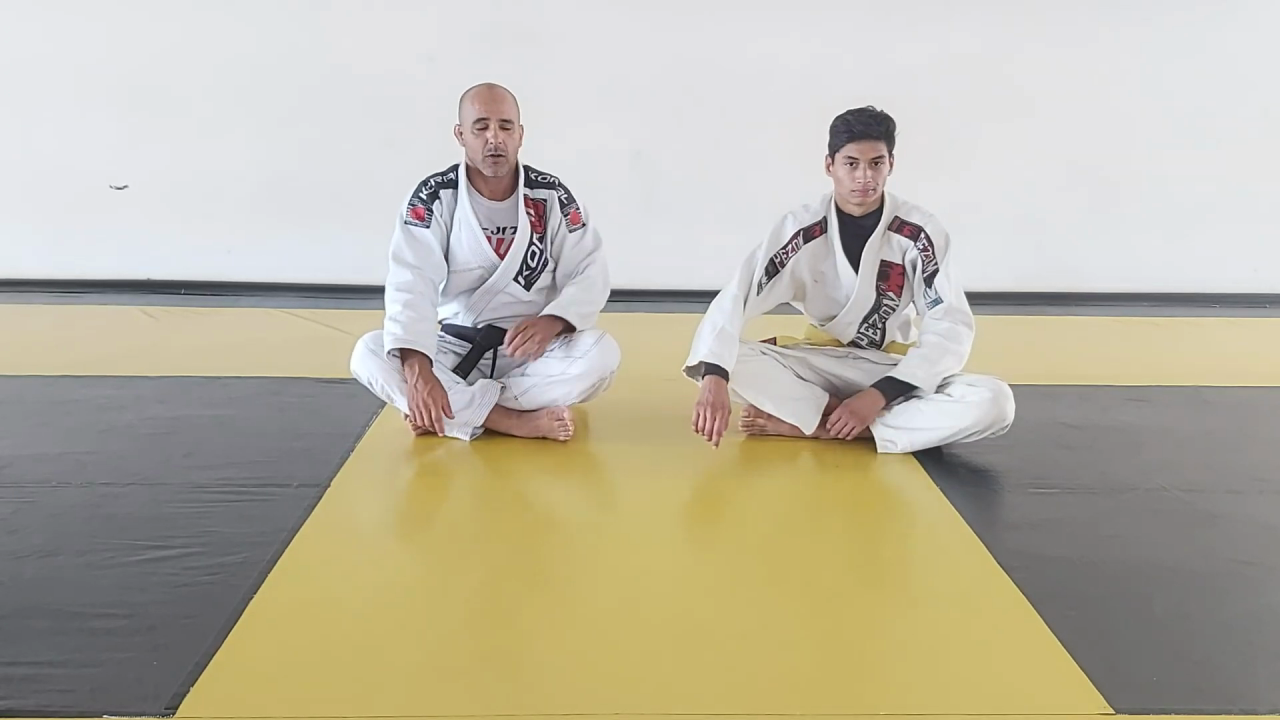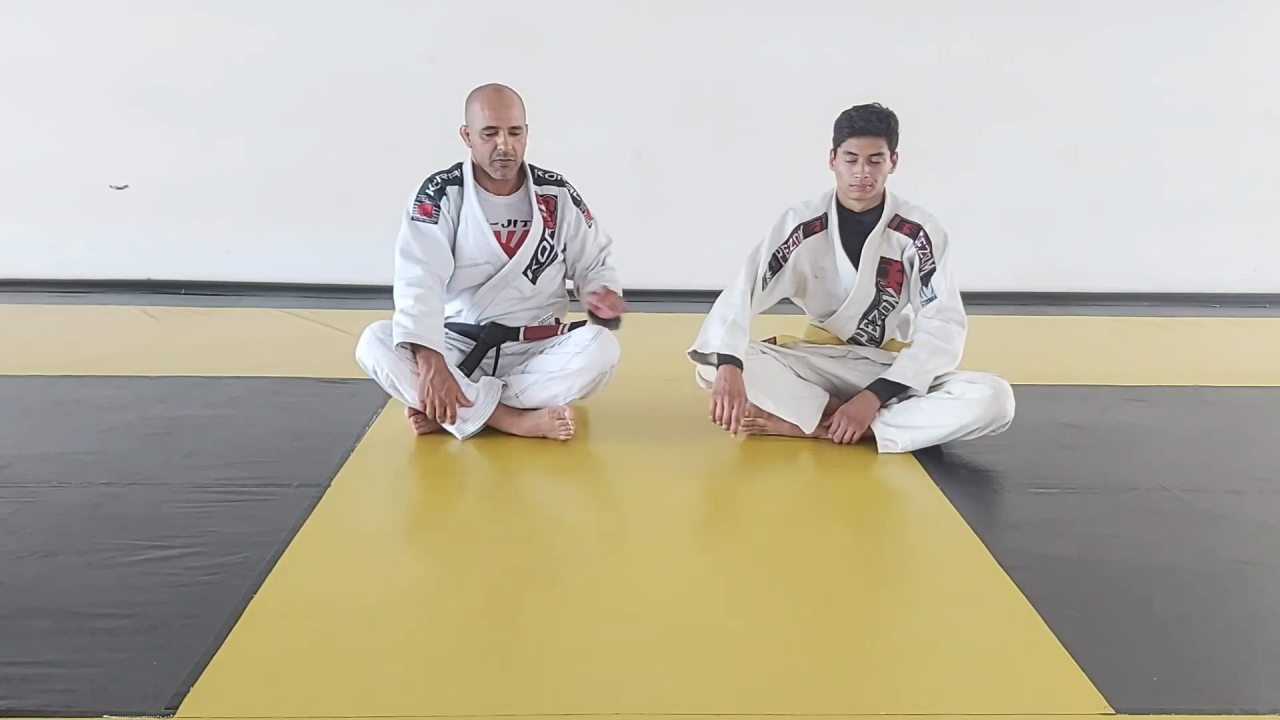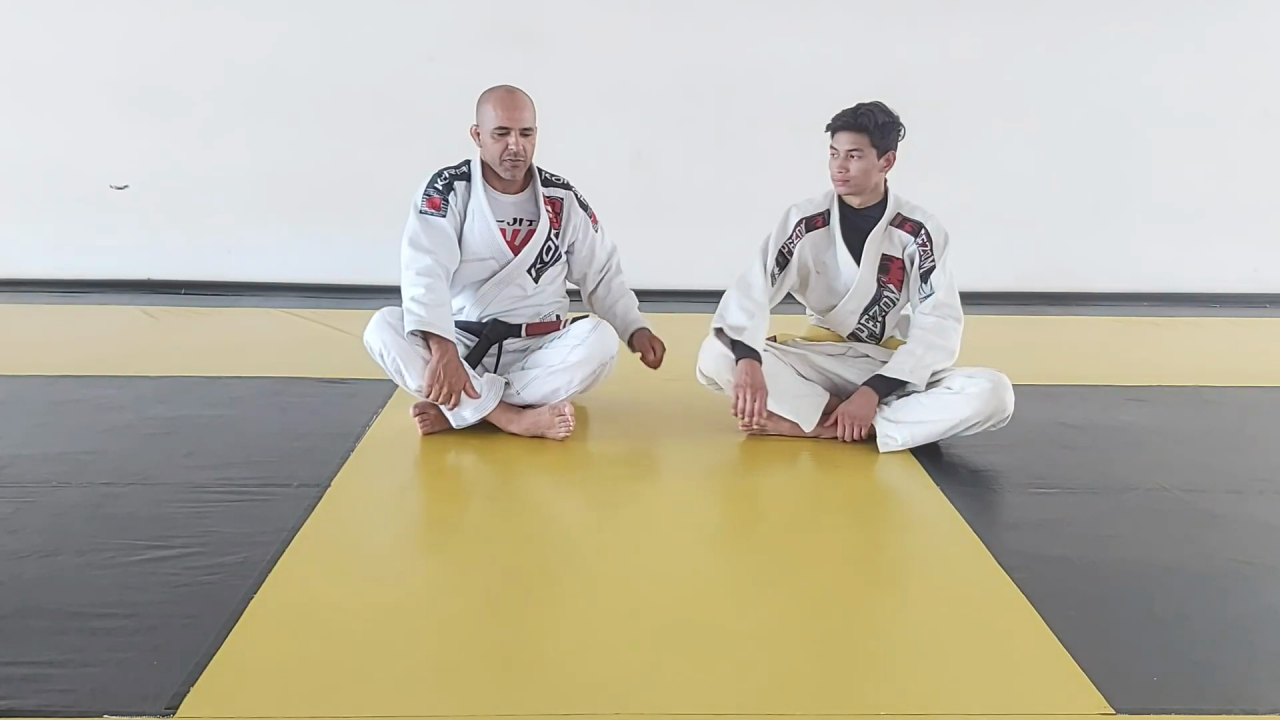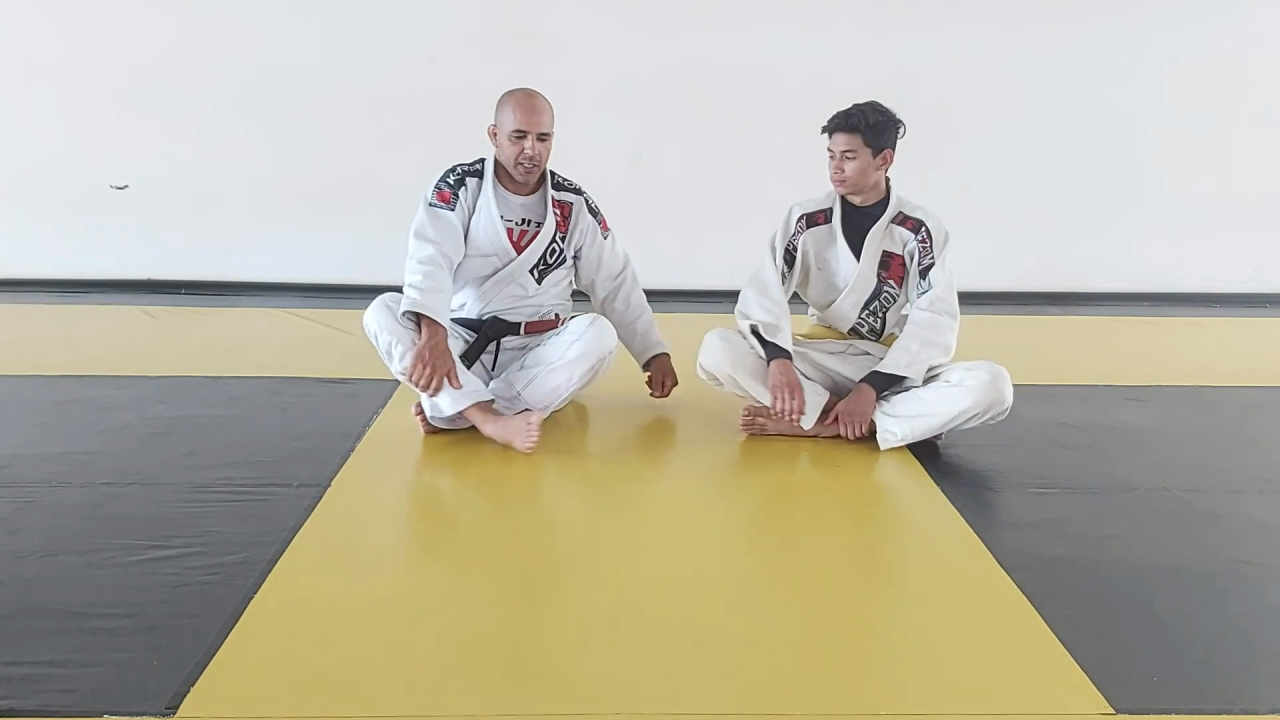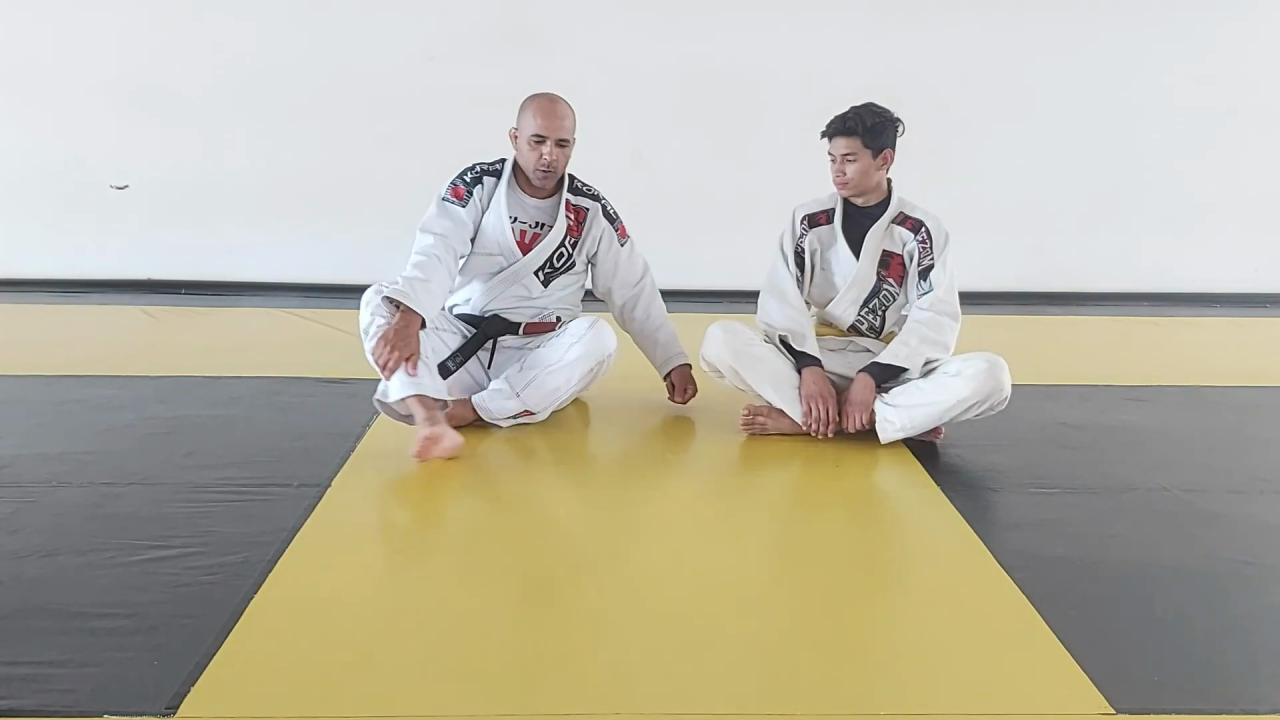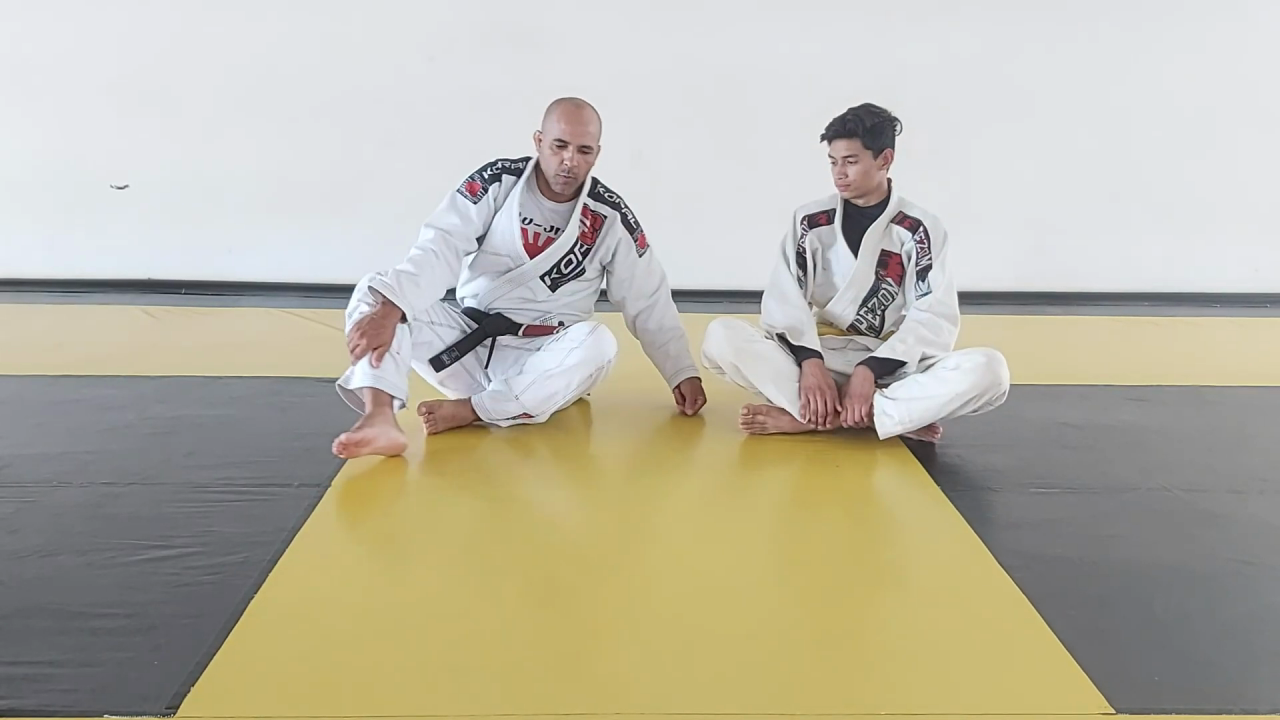
dt=0.2s
person 1, frame 1
left shoulder: (552, 197)
right shoulder: (433, 198)
left elbow: (590, 274)
right elbow: (411, 286)
left wrist: (552, 322)
right wrist: (418, 369)
left hip: (536, 349)
right hip: (458, 349)
left knee: (601, 355)
right knee: (370, 355)
left ankle: (459, 413)
right ankle: (514, 420)
person 1, frame 2
left shoulder: (557, 195)
right shoulder: (438, 195)
left elbow: (597, 263)
right elbow: (418, 282)
left wrist: (603, 295)
right wrist: (430, 363)
left hip: (538, 351)
right hip: (461, 347)
left knee: (601, 349)
right knee: (375, 343)
left ankle: (450, 413)
right ankle: (513, 419)
person 1, frame 3
left shoulder: (562, 198)
right shoulder: (445, 190)
left elbow: (602, 273)
right elbow: (425, 275)
left wrist: (637, 331)
right wrist: (442, 347)
left hip: (541, 349)
right hip: (463, 345)
left knee: (601, 339)
right knee: (384, 328)
left ankle: (456, 410)
right ankle: (511, 417)
person 1, frame 4
left shoulder: (573, 204)
right shoulder: (458, 187)
left elbow: (615, 283)
right elbow: (429, 264)
left wrist: (654, 352)
right wrist: (433, 333)
left hip: (540, 351)
right hip: (464, 345)
left knee: (599, 335)
right knee: (384, 311)
left ankle: (455, 412)
right ankle: (488, 418)
person 1, frame 5
left shoulder: (591, 209)
right shoulder: (476, 185)
left elbow: (634, 291)
right elbow: (434, 256)
left wrist: (674, 362)
right wrist: (408, 318)
left hip: (540, 356)
right hip: (464, 346)
left knee: (597, 339)
right knee: (379, 302)
left ankle: (469, 411)
right ankle: (431, 420)
person 1, frame 6
left shoulder: (610, 216)
right shoulder: (496, 182)
left elbow: (649, 301)
right elbow: (437, 250)
left wrist: (683, 373)
right wrist: (390, 309)
left hip: (541, 359)
right hip: (467, 341)
left knee: (597, 345)
right knee: (373, 293)
left ankle: (471, 411)
right ankle: (381, 422)
person 2, frame 1
left shoulder: (920, 231)
right shoulder: (800, 228)
left elbow: (949, 325)
right elbow: (734, 300)
left wrist: (881, 394)
right wrist: (713, 377)
left hip: (893, 373)
right hip: (820, 365)
left knee: (994, 403)
right knee: (729, 364)
left ankle: (808, 423)
person 2, frame 2
left shoulder: (920, 230)
right shoulder: (801, 224)
left elbow: (942, 326)
right elbow: (741, 295)
left wrist: (875, 395)
right wrist: (727, 369)
left hip: (892, 372)
right hip: (821, 362)
left knee: (994, 400)
right knee: (713, 367)
left ankle: (810, 423)
person 2, frame 3
left shoulder: (921, 230)
right shoulder: (804, 220)
left elbow: (939, 324)
right elbow: (751, 290)
left wrist: (874, 391)
right wrist: (747, 361)
left hip: (892, 370)
right hip: (821, 362)
left knee: (993, 394)
right knee: (715, 359)
left ankle: (814, 422)
person 2, frame 4
left shoulder: (921, 228)
right shoulder: (806, 219)
left elbow: (934, 320)
right elbow: (764, 290)
left wrist: (871, 387)
right wrist: (778, 360)
left hip: (891, 367)
right hip: (821, 360)
left knee: (991, 386)
right knee: (718, 350)
left ankle: (818, 423)
person 2, frame 5
left shoulder: (921, 229)
right shoulder: (808, 219)
left elbow: (934, 319)
right elbow: (781, 298)
left wrist: (871, 376)
right wrist: (809, 368)
left hip: (891, 366)
right hip: (820, 357)
left knee: (989, 376)
right knee: (720, 341)
left ankle: (806, 419)
person 2, frame 6
left shoulder: (921, 229)
right shoulder: (810, 220)
left elbow: (933, 320)
right elbow: (784, 300)
left wrist: (870, 370)
right wrist: (809, 362)
left hip: (892, 364)
right hip: (819, 354)
left knee: (988, 371)
right knee: (721, 337)
left ankle: (817, 416)
